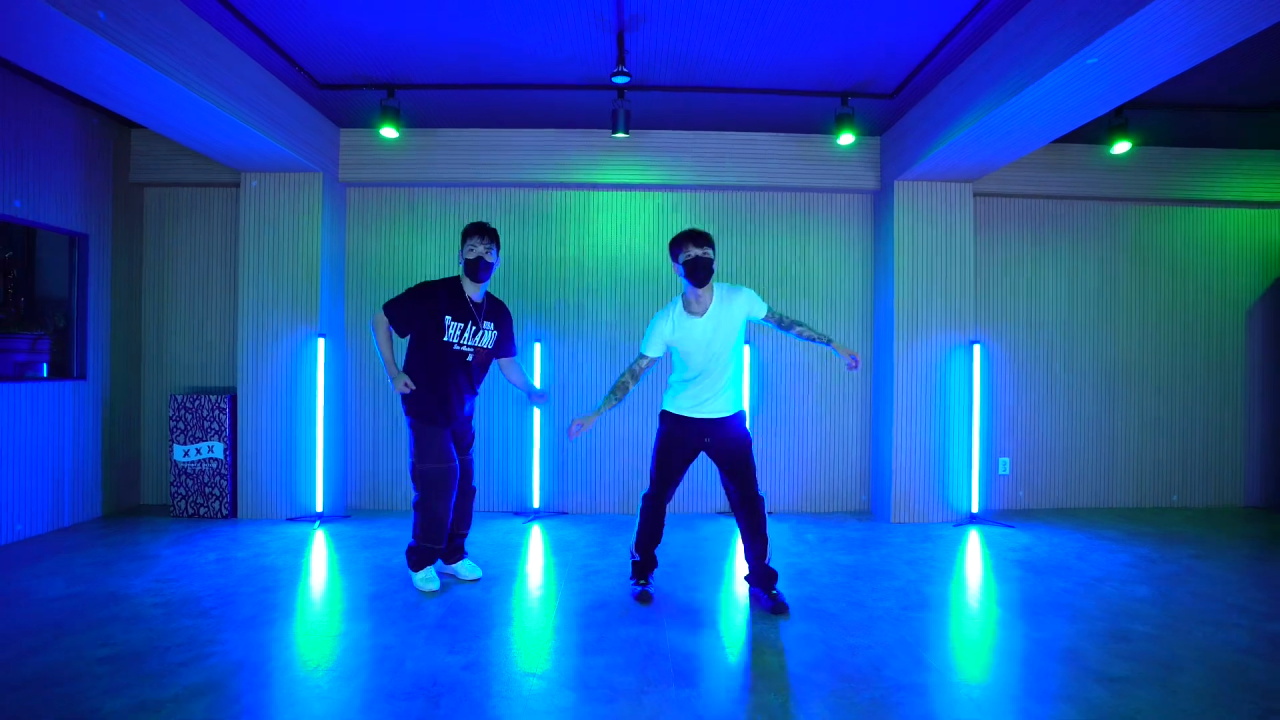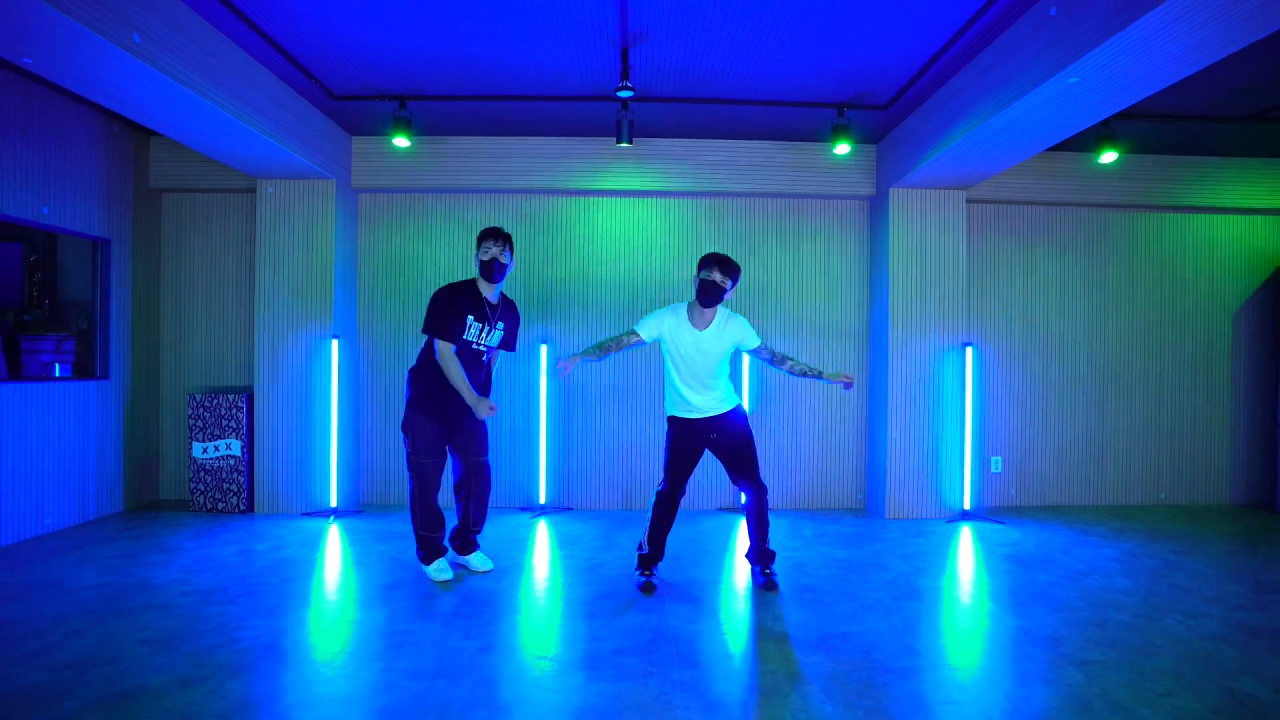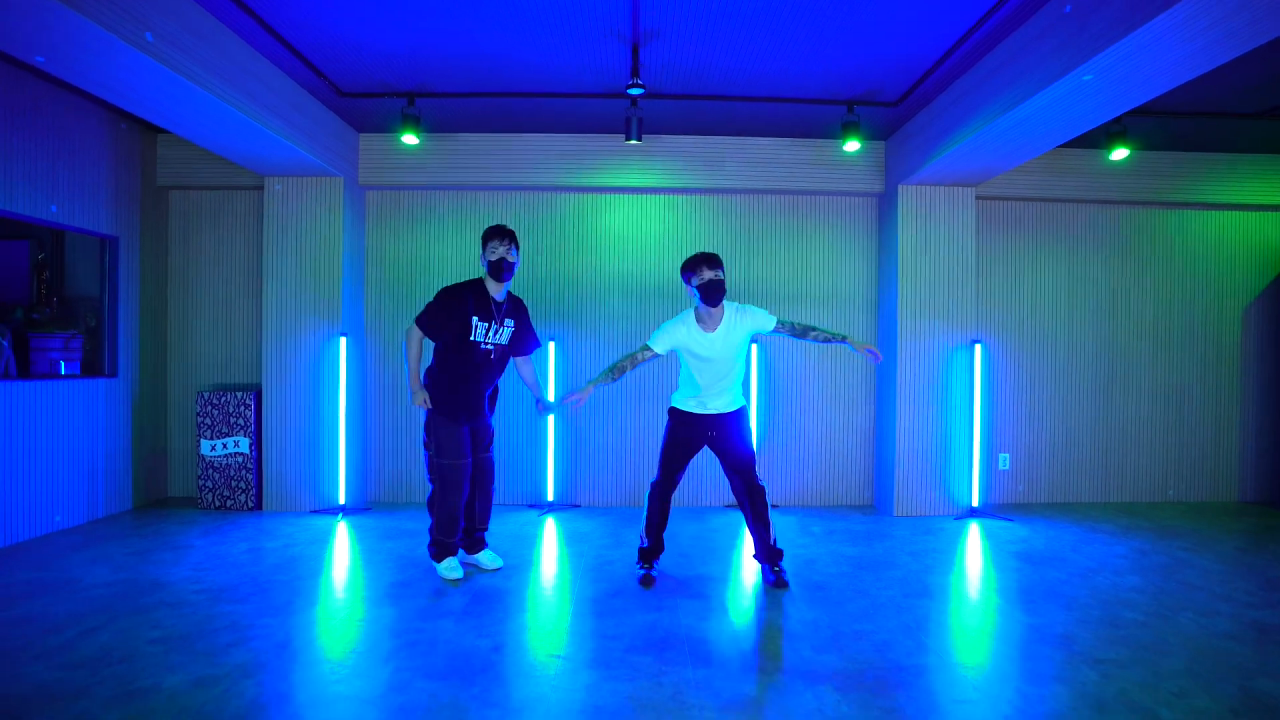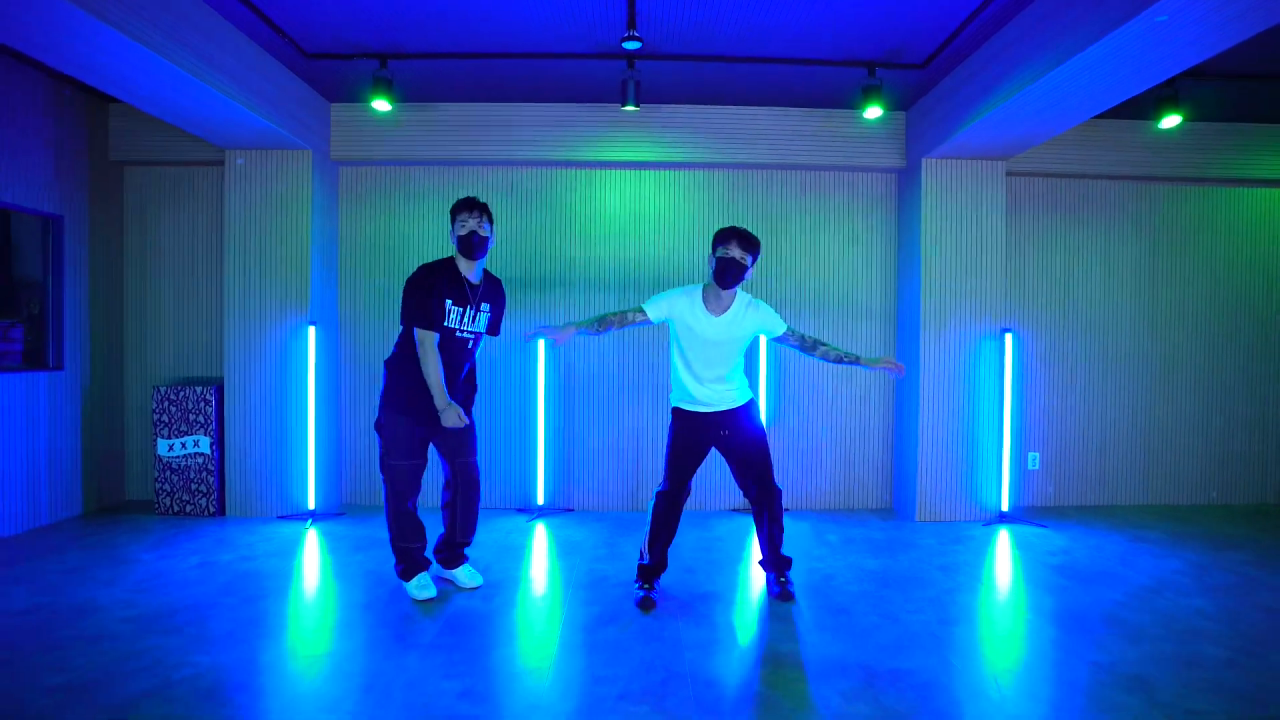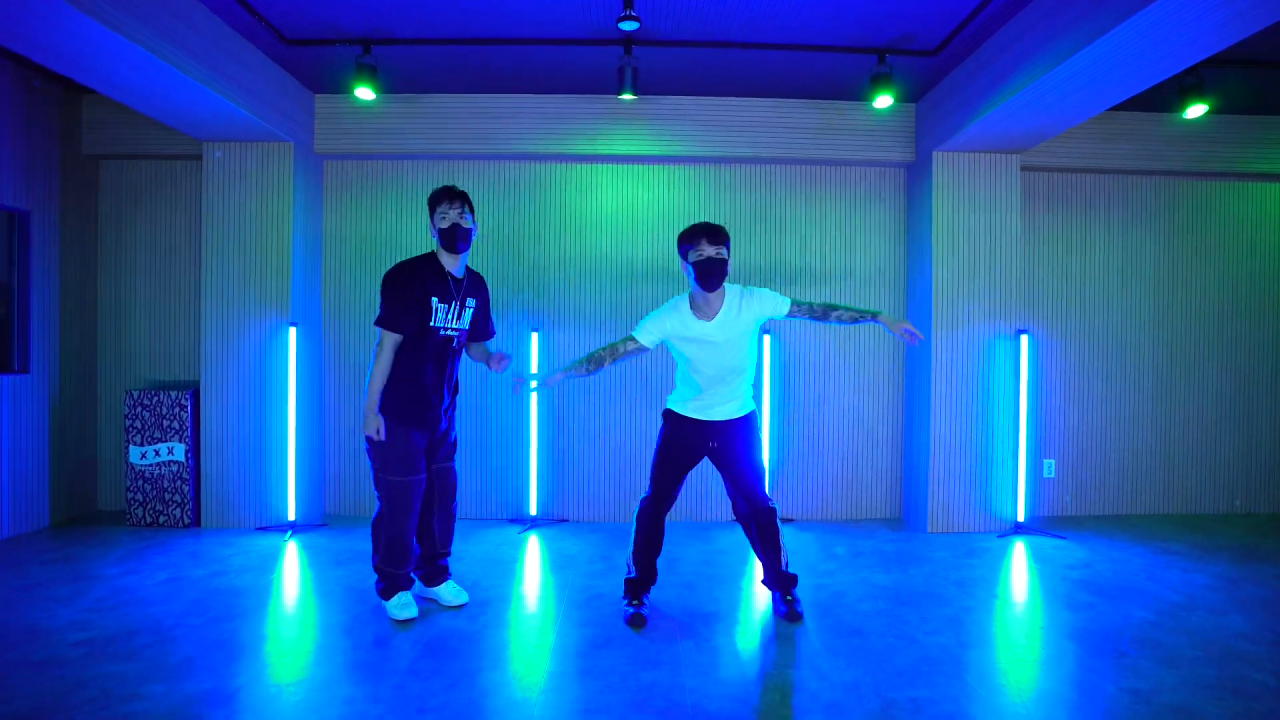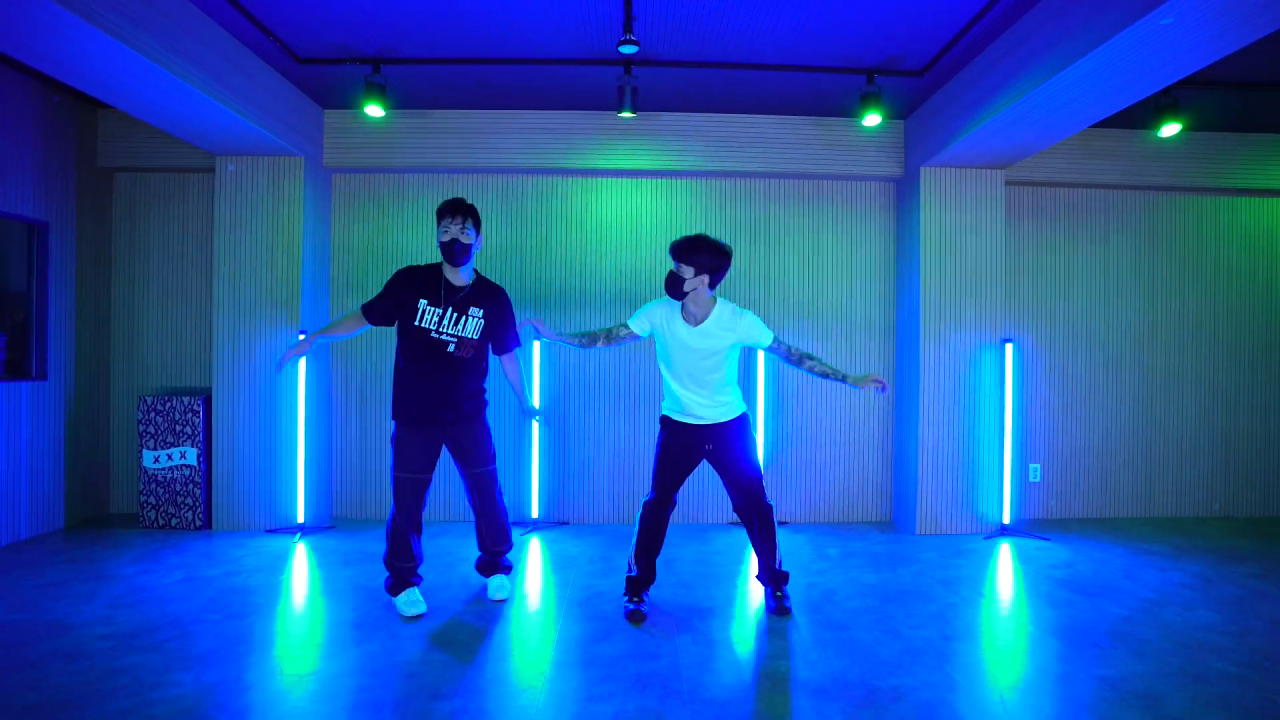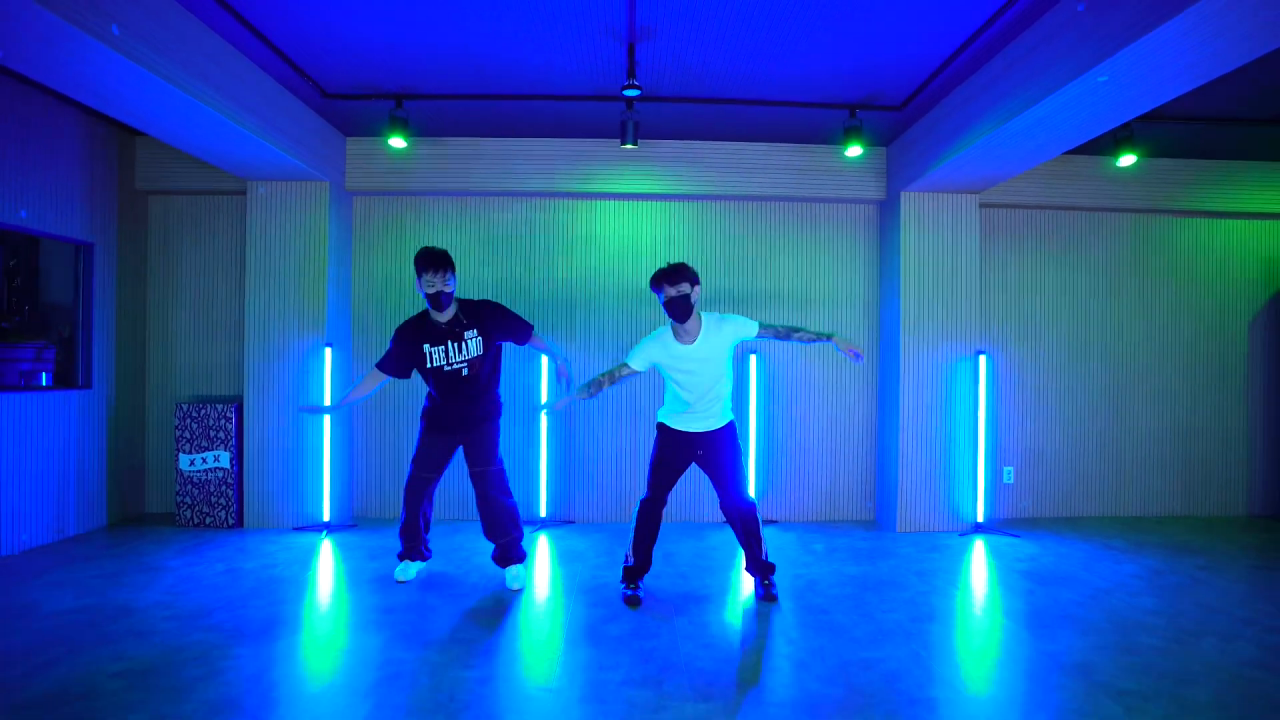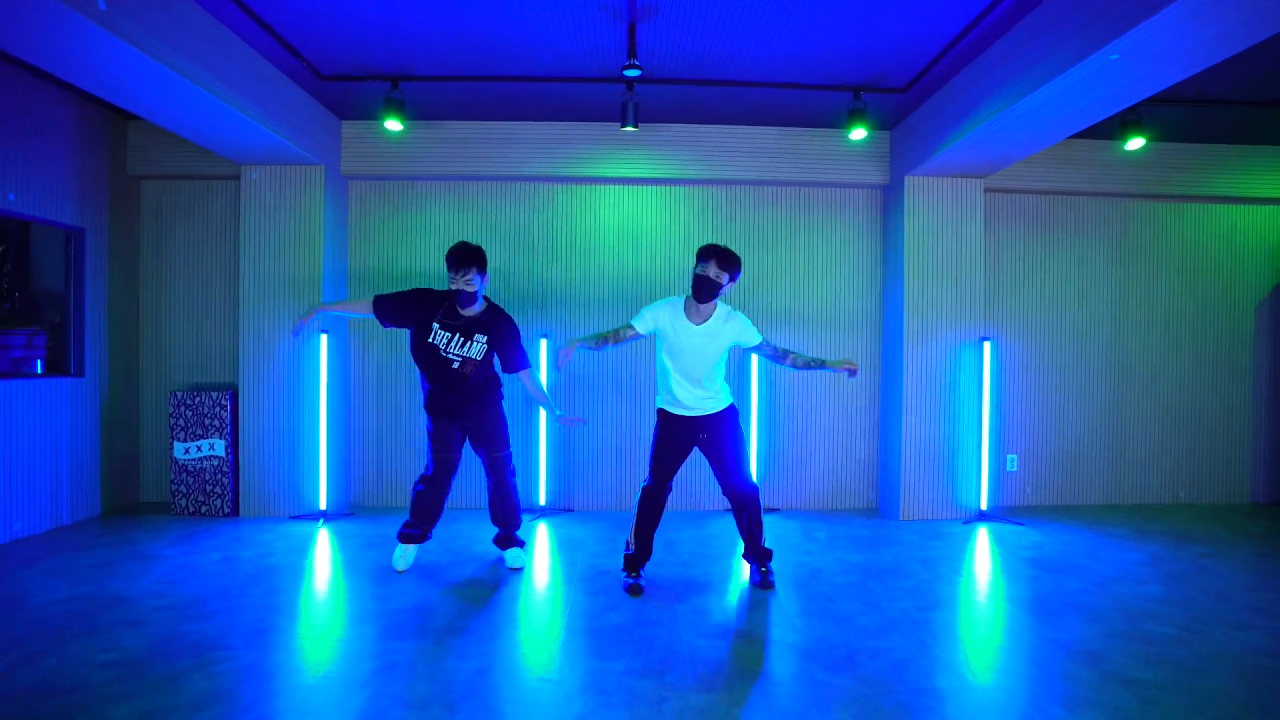
dt=0.5s
person 1, frame 1
left shoulder: (498, 312)
right shoulder: (429, 295)
left elbow: (504, 360)
right elbow: (381, 320)
left wrist: (530, 389)
right wrist: (393, 372)
left hip: (461, 410)
right hip: (426, 408)
left knee: (461, 482)
right knee: (438, 483)
left ankle: (452, 554)
right ankle: (421, 559)
person 1, frame 2
left shoulder: (508, 311)
right shoulder: (450, 297)
right elbow: (444, 353)
left wrist: (484, 395)
right wrist: (474, 400)
left hip: (469, 406)
right hip: (428, 403)
left knee: (477, 477)
right knee: (427, 479)
left ankle: (465, 545)
right ankle: (432, 553)
person 1, frame 3
left shoulder: (516, 309)
right shoulder: (455, 297)
left elbow: (521, 357)
right elbow: (415, 333)
left wrist: (540, 397)
right wrist: (415, 385)
left hip: (480, 407)
right hip: (445, 406)
left knee: (481, 476)
right knee: (451, 479)
left ankle: (472, 544)
right ankle: (443, 551)
person 1, frame 4
left shoulder: (493, 289)
right shoulder: (427, 279)
right elbow: (426, 346)
right wrist: (442, 404)
left hip: (456, 402)
right hip: (406, 399)
left knee: (466, 481)
right knee: (402, 485)
left ankle: (451, 558)
right ankle: (412, 567)
person 1, frame 5
left shoulder: (475, 285)
right shoulder: (407, 276)
right elbow: (388, 343)
left wrist: (490, 358)
right wrist: (371, 408)
left hip: (439, 409)
right hip: (399, 410)
left knee: (440, 493)
right knee: (400, 499)
left ankle: (432, 575)
right ankle: (393, 584)
person 1, frame 6
left shoulder: (494, 298)
right shoulder: (412, 282)
left elbow: (507, 356)
right elbow: (363, 317)
left wrist: (524, 402)
right wrist: (312, 338)
left hip: (469, 414)
right hip: (417, 414)
left knee: (486, 489)
right knee: (409, 498)
left ankle: (495, 566)
right ankle: (403, 581)
person 1, frame 7
left shoulder: (489, 314)
right shoulder: (412, 333)
left elbow: (530, 335)
right elbow: (380, 374)
left wrist: (557, 357)
right wrist: (339, 404)
left hip: (481, 418)
right hip: (438, 420)
left knee: (491, 485)
right knee: (417, 487)
left ankle: (510, 557)
right ankle: (413, 554)
person 1, frame 8
left shoulder: (501, 325)
right shoulder: (425, 304)
left elbow: (523, 373)
right elbow: (372, 306)
left wrist: (551, 410)
right wrist: (320, 309)
left hip: (485, 405)
right hip: (442, 406)
left knee: (501, 469)
right knee: (441, 471)
left ankle: (509, 539)
right ankle: (411, 538)
person 2, frame 1
left shoulder: (740, 299)
right shoulder: (666, 320)
left elbow: (784, 323)
right elbow: (636, 371)
left wrist: (833, 345)
right wrist: (596, 414)
left hip: (728, 420)
right hip: (679, 420)
left knee: (748, 500)
right knee: (657, 496)
left ankle: (761, 581)
right ankle: (641, 572)
person 2, frame 2
left shoulder: (736, 326)
right shoulder: (667, 319)
left elbow: (774, 357)
right elbow: (621, 342)
left wrist: (825, 377)
right wrist: (578, 358)
left hip: (728, 416)
right hip: (684, 420)
left knee: (753, 487)
right knee: (670, 490)
left ankle: (761, 560)
right ankle: (647, 563)
person 2, frame 3
left shoulder: (746, 317)
right shoulder: (677, 329)
left elbow: (795, 329)
right elbow: (634, 358)
left wrist: (849, 341)
right wrist: (591, 387)
left hip: (731, 416)
right hip: (686, 416)
left knee: (749, 487)
right knee: (663, 484)
left ankle: (769, 560)
right ankle: (648, 558)
person 2, frame 4
left shoulder: (756, 312)
right shoulder: (678, 301)
left elbow: (804, 343)
right elbow: (623, 318)
left wrist: (864, 362)
right wrist: (572, 328)
left hip: (739, 412)
right hip: (689, 414)
left knee: (765, 490)
right knee: (671, 492)
left ankle: (776, 568)
right ankle: (648, 575)
person 2, frame 5
left shoulder: (753, 302)
right shoulder: (668, 318)
left elbow: (815, 311)
right elbow: (616, 351)
left wrist: (880, 318)
right wrist: (561, 374)
left hip: (737, 423)
right hip: (684, 422)
left knee: (756, 507)
right knee: (655, 502)
left ankle: (781, 587)
right ankle: (636, 591)
person 2, frame 6
left shoulder: (740, 323)
right shoulder: (658, 313)
left elbow: (790, 355)
right elbow: (608, 336)
left wrist: (848, 380)
right wrist: (556, 333)
left hip: (729, 426)
right hip: (678, 426)
left knee: (754, 503)
right knee: (658, 502)
left ankle: (774, 584)
right ankle: (637, 588)
person 2, frame 7
left shoulder: (727, 327)
right shoulder: (655, 345)
left elbow: (779, 332)
right elbow: (612, 376)
left wrist: (832, 338)
right wrist: (570, 397)
left hip: (719, 432)
right hip: (674, 433)
left knee: (739, 503)
right knee: (652, 502)
left ankle: (762, 573)
right ankle: (633, 577)
person 2, frame 8
left shoulder: (735, 323)
right shoulder: (662, 312)
left elbow: (777, 355)
right elbow: (617, 335)
left wrist: (829, 365)
right wrist: (577, 344)
left hip: (719, 416)
right hip: (673, 417)
left knee: (742, 487)
right knee: (655, 488)
left ankle: (759, 560)
right ankle: (633, 565)
